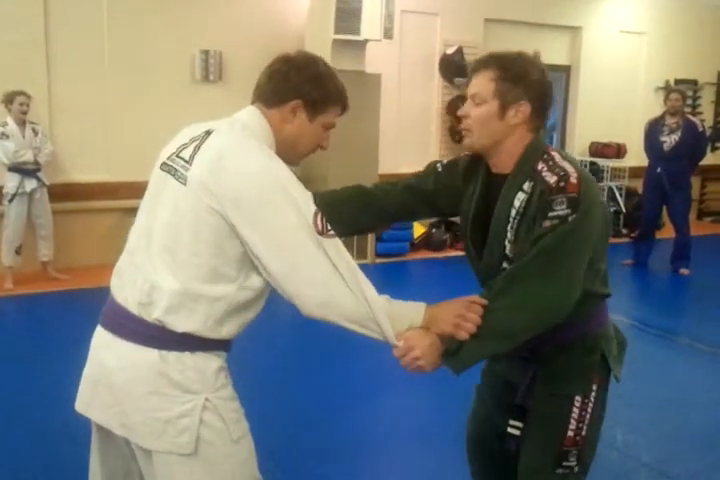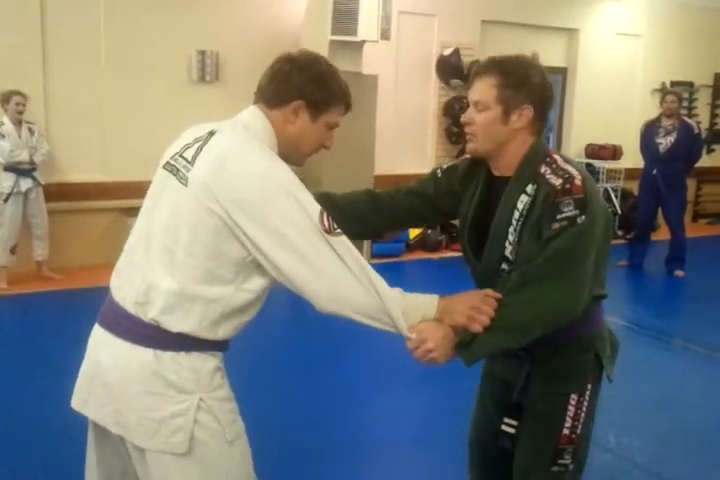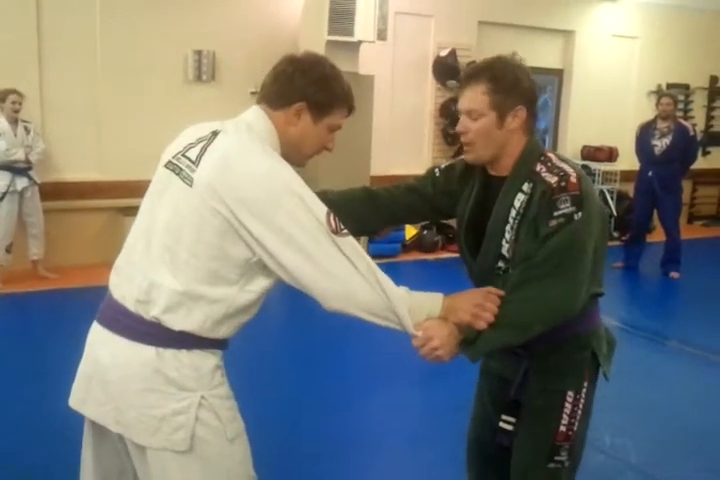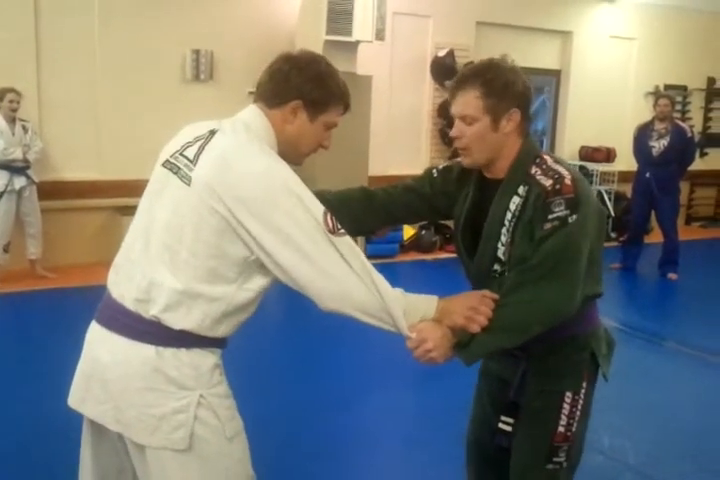
dt=0.2s
person 1, frame 1
left shoulder: (195, 139)
right shoulder: (257, 173)
right elbow: (322, 285)
right wrist: (423, 317)
left hip: (116, 346)
right hip: (172, 372)
person 1, frame 2
left shoulder: (199, 139)
right shoulder: (257, 174)
right elbow: (332, 280)
right wrist: (435, 310)
left hip: (114, 345)
right hip: (169, 371)
person 1, frame 3
left shoulder: (199, 138)
right shoulder: (261, 175)
right elbow: (339, 277)
right wrist: (440, 308)
left hip: (113, 343)
right hip: (168, 370)
person 1, frame 4
left shoulder: (195, 137)
right shoulder: (259, 174)
right elbow: (335, 276)
right wrist: (434, 310)
left hip: (110, 341)
right hip: (167, 369)
person 2, frame 1
left shoulder: (566, 190)
right shoulder: (471, 171)
left elbow: (543, 296)
right elbow: (390, 200)
left wrist: (447, 341)
left hip: (570, 355)
right hip: (513, 348)
person 2, frame 2
left shoulder: (567, 192)
right shoulder: (471, 175)
left elbow: (556, 298)
right elbow: (391, 207)
left wrist: (459, 335)
right wrist: (312, 206)
left hip: (564, 356)
right hip: (509, 348)
person 2, frame 3
left shoulder: (563, 191)
right shoulder: (466, 176)
left elbow: (555, 294)
right elbow: (388, 204)
left wrist: (464, 331)
left hip: (561, 354)
right hip: (505, 345)
person 2, frame 4
left shoulder: (560, 193)
right shoulder: (463, 178)
left elbow: (549, 297)
right elbow: (386, 204)
left wrist: (457, 334)
left hip: (561, 355)
right hip: (504, 346)
person 3, frame 1
left shoulder: (36, 129)
left elbow: (48, 151)
left wrist: (35, 160)
right wrist: (32, 155)
left hip: (36, 180)
right hip: (16, 182)
left knee: (45, 225)
left ankle: (48, 267)
person 3, frame 2
left shoulder: (32, 128)
left elbow: (44, 151)
left wrist: (32, 160)
right wrist: (28, 155)
left hip: (32, 180)
left knee: (40, 224)
left ankle: (43, 267)
person 3, frame 3
left shoulder: (28, 127)
left elbow: (39, 149)
left wrist: (27, 159)
right wrist: (23, 154)
left hip: (28, 179)
left knee: (35, 223)
left ankle: (38, 266)
person 3, frame 4
left shoulder: (26, 126)
left elbow: (37, 149)
left wrist: (26, 159)
right wrist: (21, 153)
left hip: (25, 178)
left knee: (33, 223)
left ankle: (36, 265)
person 4, frame 1
left shoulder: (693, 125)
right shoulder: (653, 124)
left elbow: (700, 150)
left wrist: (685, 168)
right wrist: (658, 164)
left hip: (678, 179)
right hip: (655, 176)
left knee: (680, 222)
right knee: (647, 219)
left ankle: (681, 263)
right ankle: (639, 257)
person 4, frame 2
left shoulder: (689, 127)
right shoulder: (649, 126)
left elbow: (696, 152)
left wrist: (681, 170)
right wrist: (653, 166)
left hip: (674, 182)
right hip: (650, 178)
left knee: (675, 224)
right knee: (643, 220)
left ankle: (676, 265)
right ankle: (634, 259)
person 4, frame 3
left shoulder: (684, 129)
right shoulder: (644, 128)
left elbow: (691, 154)
left wrist: (676, 172)
right wrist: (649, 168)
left hip: (669, 184)
right hip: (646, 180)
left knee: (671, 226)
right knee: (638, 222)
left ankle: (671, 266)
right ankle: (630, 260)
person 4, frame 4
left shoulder: (682, 131)
right shoulder: (642, 129)
left elbow: (689, 156)
left wrist: (674, 173)
right wrist: (646, 169)
left hip: (667, 185)
right hip: (643, 181)
left knee: (668, 227)
right knee: (636, 223)
left ankle: (669, 267)
right ankle: (627, 261)
